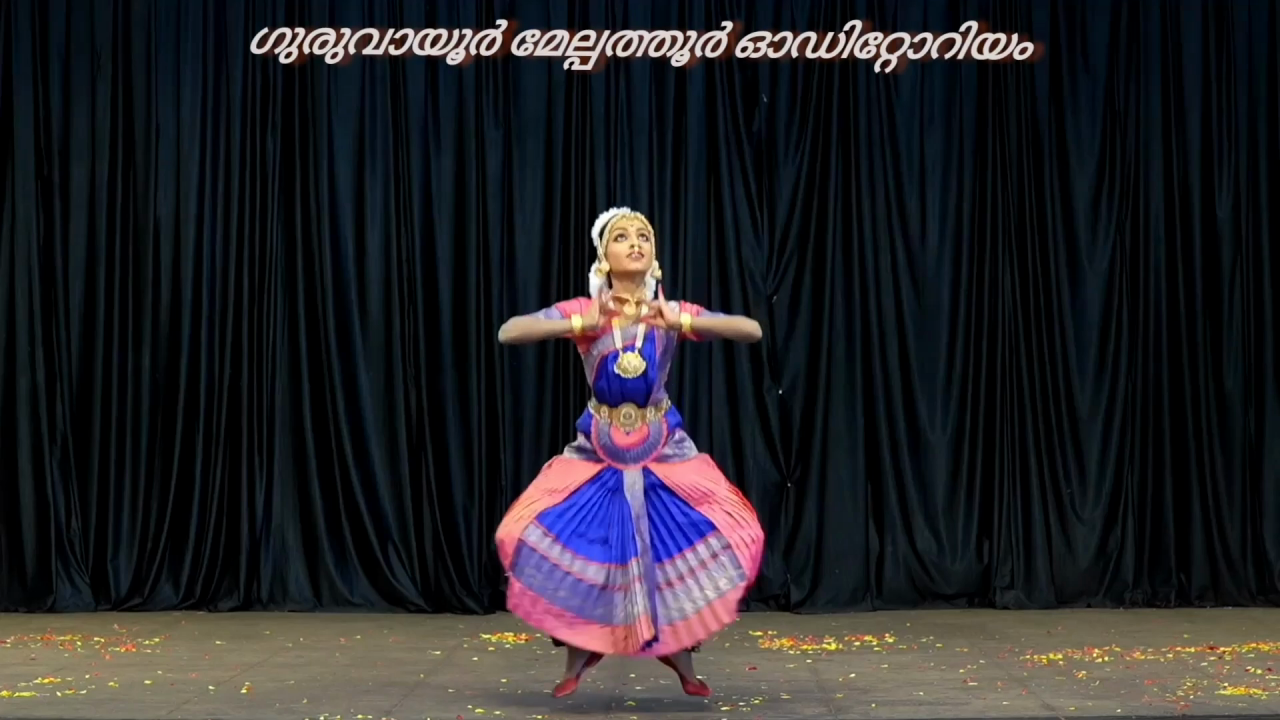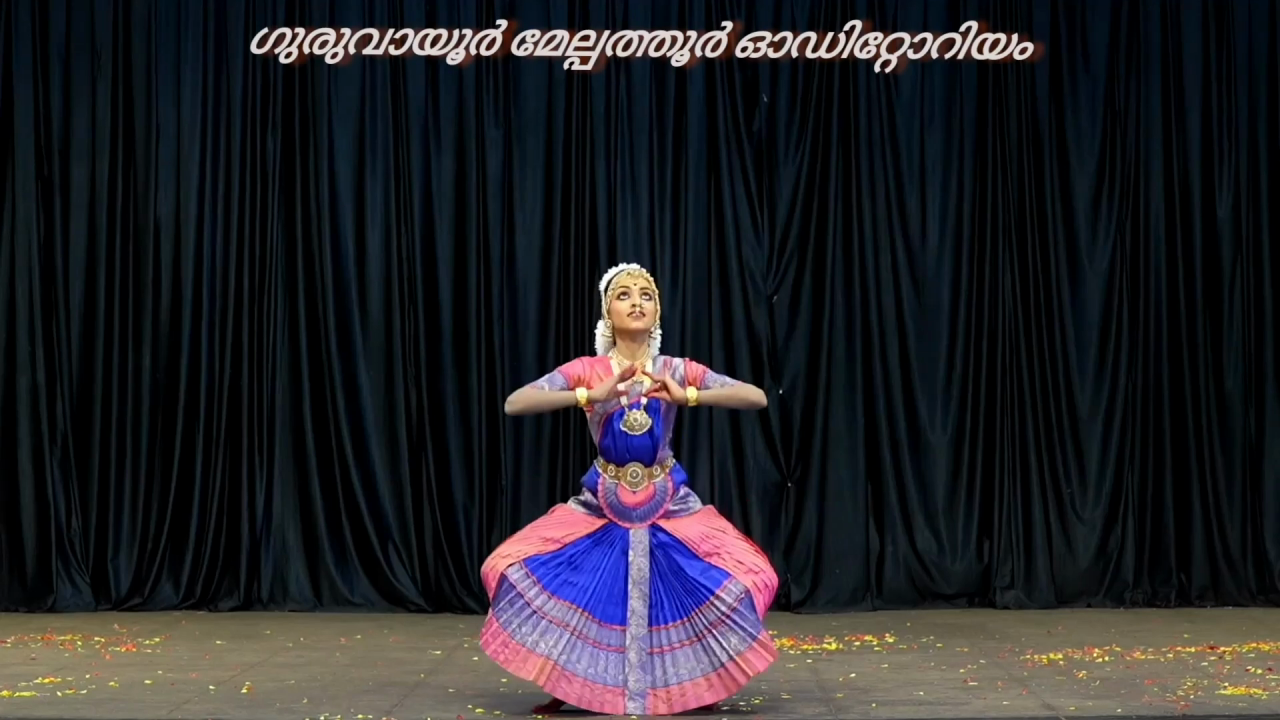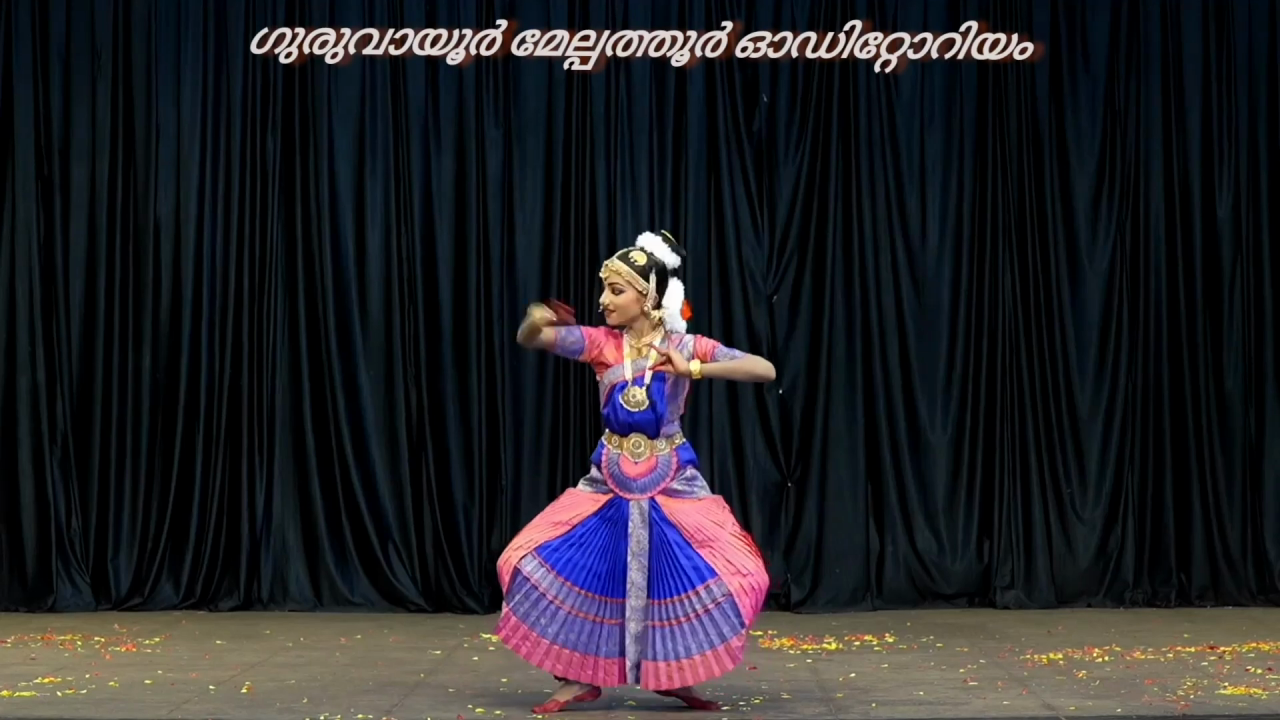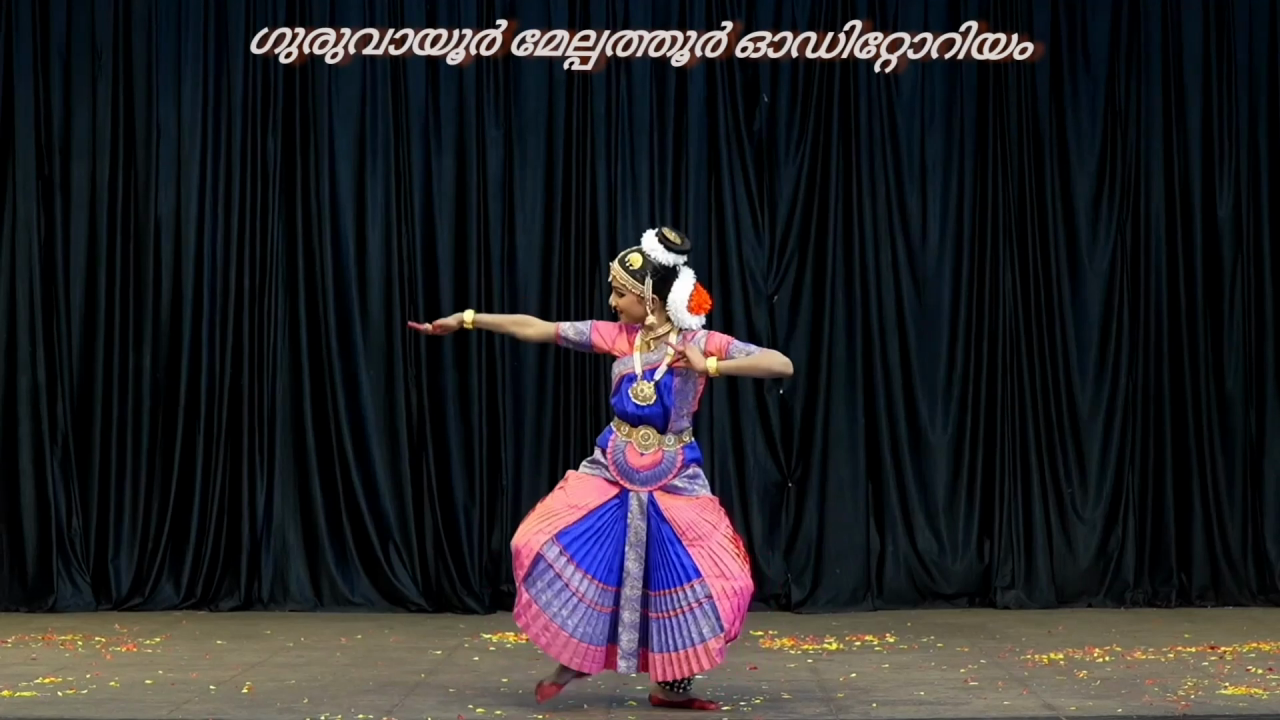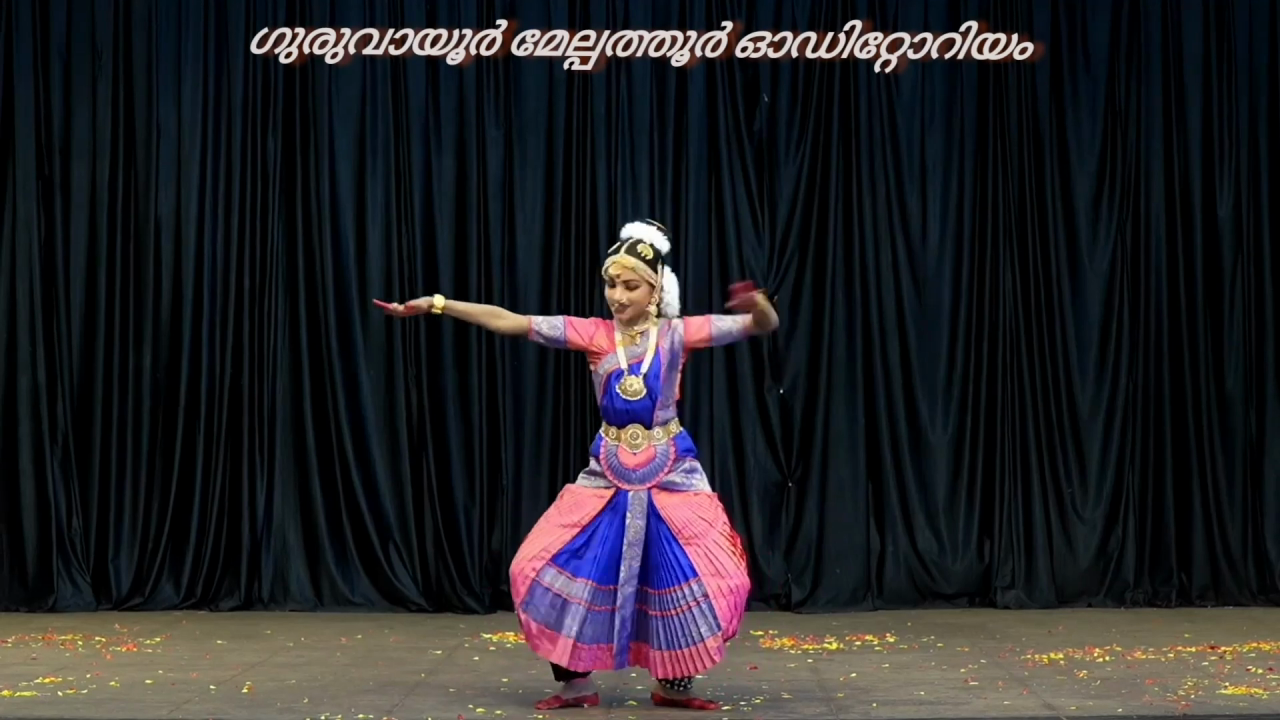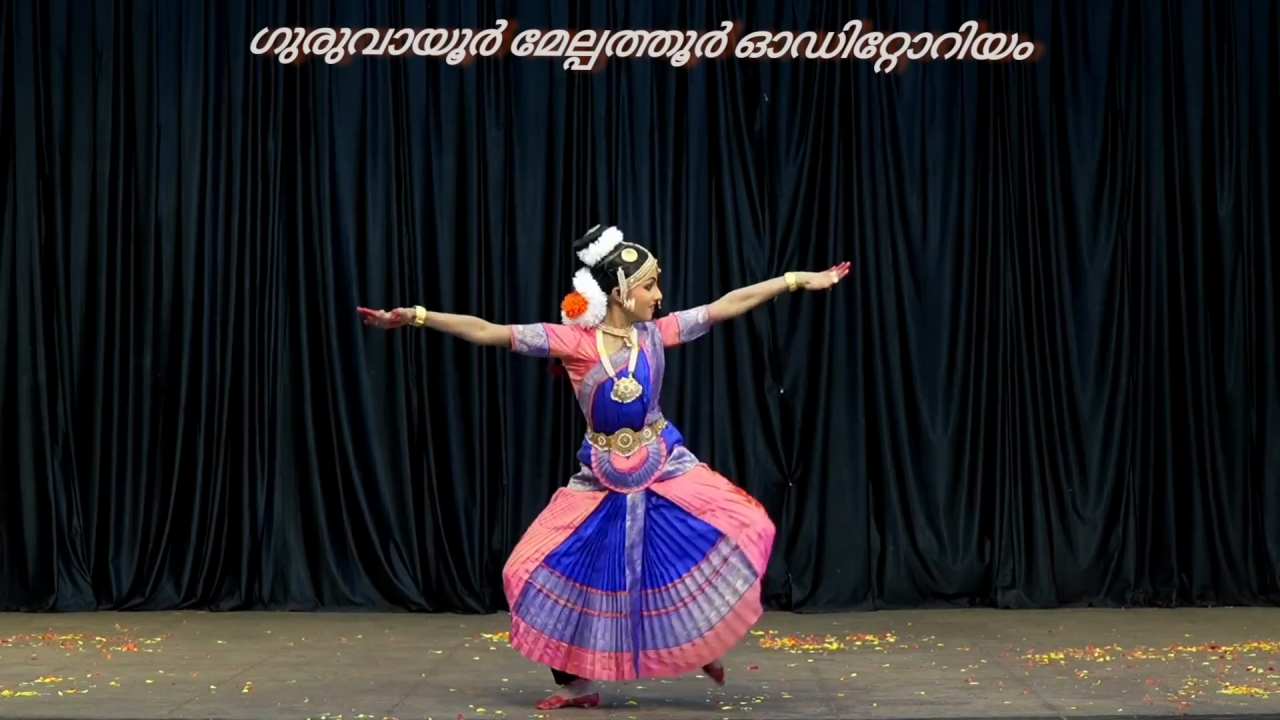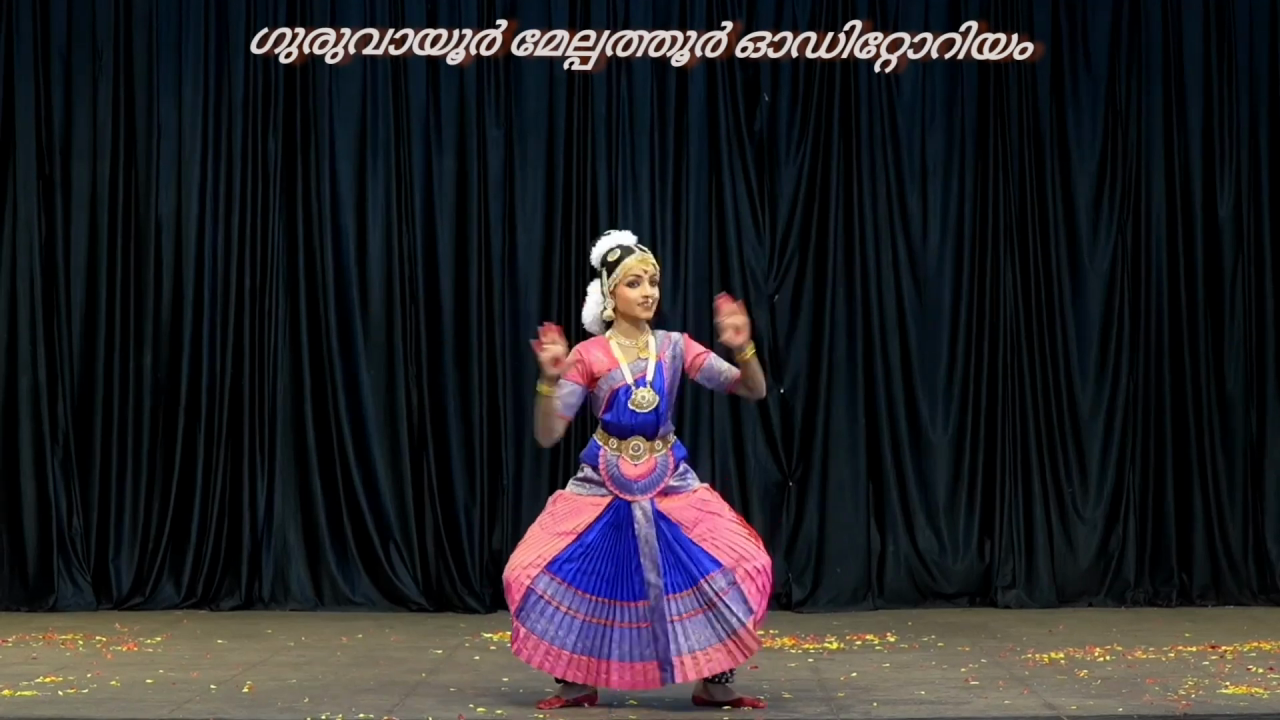
dt=0.2s
person 1, frame 1
left shoulder: (673, 312)
right shoulder: (582, 310)
left elbow: (753, 330)
right elbow: (508, 333)
left wrist: (682, 323)
right wrist: (583, 325)
left hip: (663, 452)
right hip: (596, 455)
left knee: (731, 535)
right knee: (530, 535)
left ankle: (678, 651)
right ankle: (580, 650)
person 1, frame 2
left shoulder: (676, 370)
right shoulder: (587, 371)
left elbow: (757, 397)
right elbow: (515, 403)
left wrist: (686, 395)
right wrist: (591, 396)
left hip: (670, 507)
right hip: (600, 509)
left knee: (745, 580)
right knee: (514, 573)
person 1, frame 3
left shoulder: (687, 346)
right shoulder: (600, 343)
left elbow: (765, 370)
right elbow: (530, 338)
left wrist: (690, 368)
right wrist: (540, 318)
left hip: (673, 487)
right hip: (607, 486)
left knee: (734, 577)
right knee: (531, 563)
left ankle: (677, 680)
right ankle: (580, 678)
person 1, frame 4
left shoulder: (704, 343)
right shoulder: (616, 336)
left elbow: (783, 366)
right elbow: (537, 329)
left wrist: (708, 366)
right wrist: (466, 319)
left hip: (675, 480)
right hip: (609, 474)
left knee: (716, 581)
right knee: (543, 548)
left ankle: (672, 685)
right ankle: (573, 664)
person 1, frame 5
left shoulder: (680, 332)
right shoulder: (592, 333)
left elbow: (763, 325)
right elbow: (508, 321)
left wrist: (757, 304)
right wrist: (435, 303)
left hip: (672, 478)
right hip: (607, 477)
left knee: (708, 581)
right knee: (547, 568)
left ankle: (672, 684)
right ankle: (577, 681)
person 1, frame 6
left shoulder: (657, 333)
right shoulder: (570, 340)
left elbow: (728, 305)
right elbow: (487, 332)
left wrist: (799, 279)
right wrist: (418, 316)
left hip: (667, 470)
right hip: (601, 479)
left knee: (740, 534)
right knee: (540, 572)
left ankle: (699, 646)
right ankle: (578, 683)
person 1, frame 7
left shoulder: (676, 347)
right shoulder: (587, 355)
left elbow: (753, 391)
right elbow: (547, 436)
left wrist: (742, 350)
right wrist: (550, 381)
left hip: (668, 484)
right hip: (602, 487)
left knee: (733, 567)
right knee: (539, 577)
left ankle: (713, 683)
right ankle: (577, 684)
